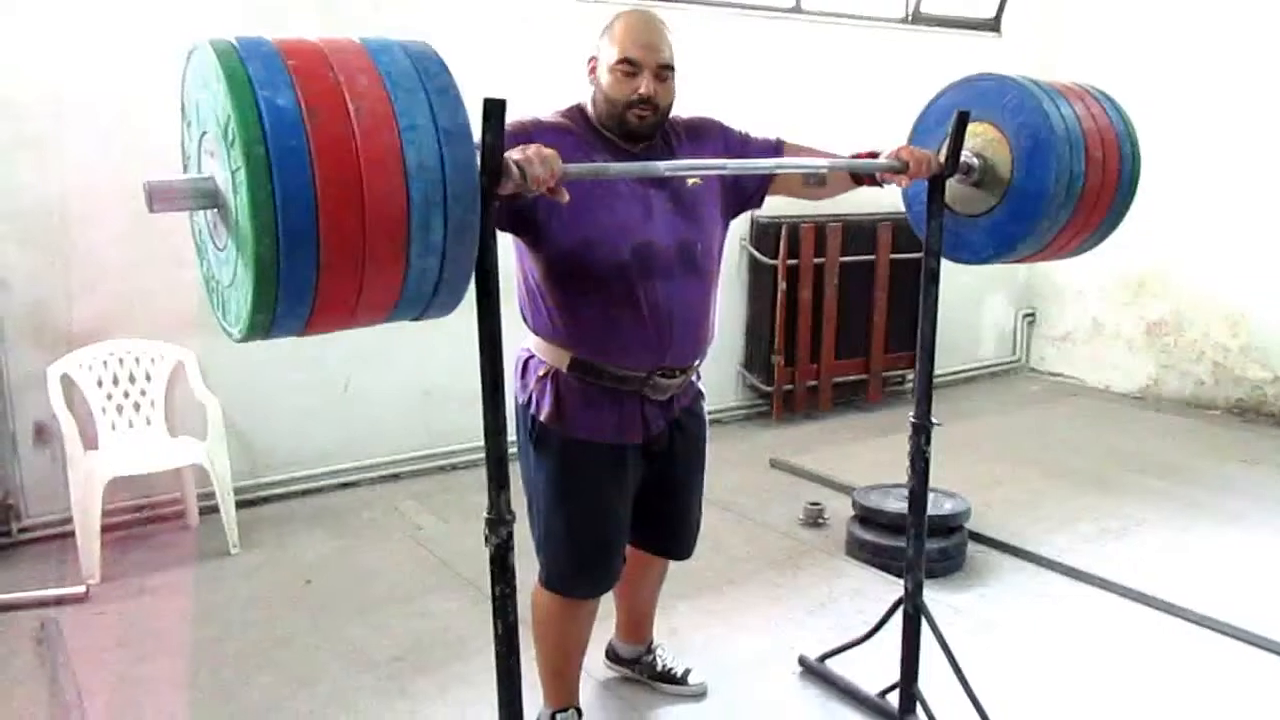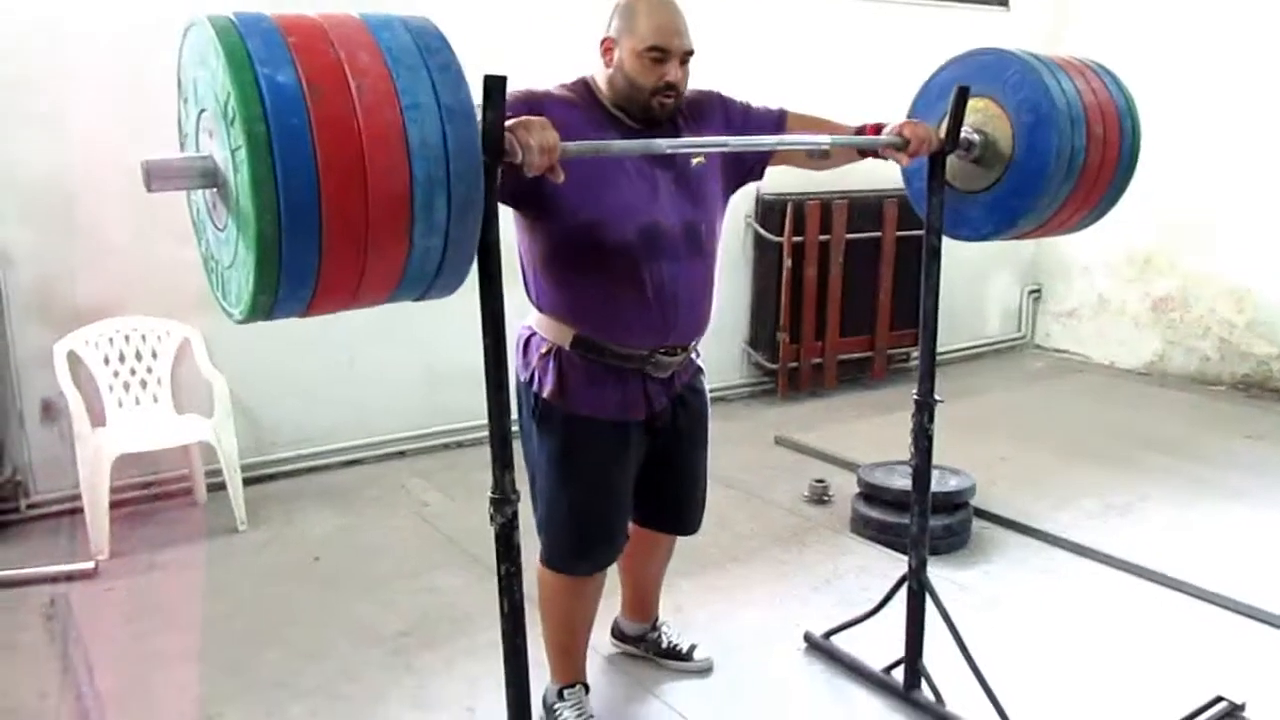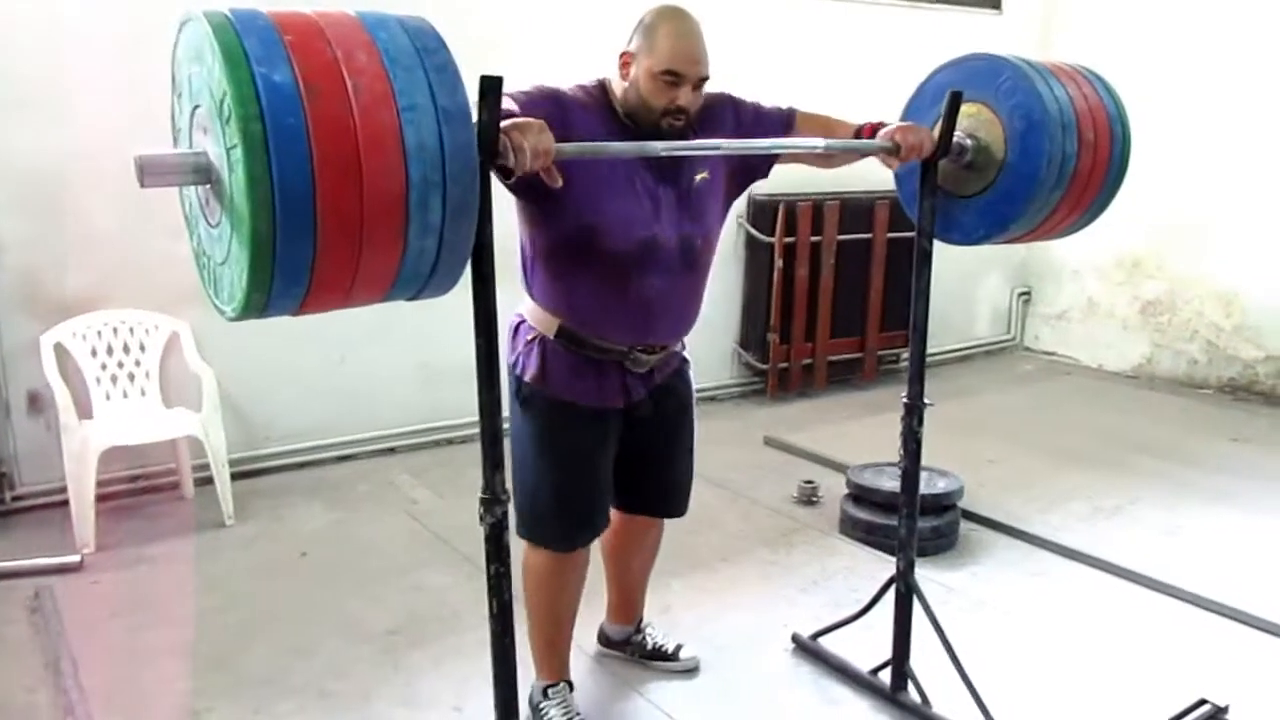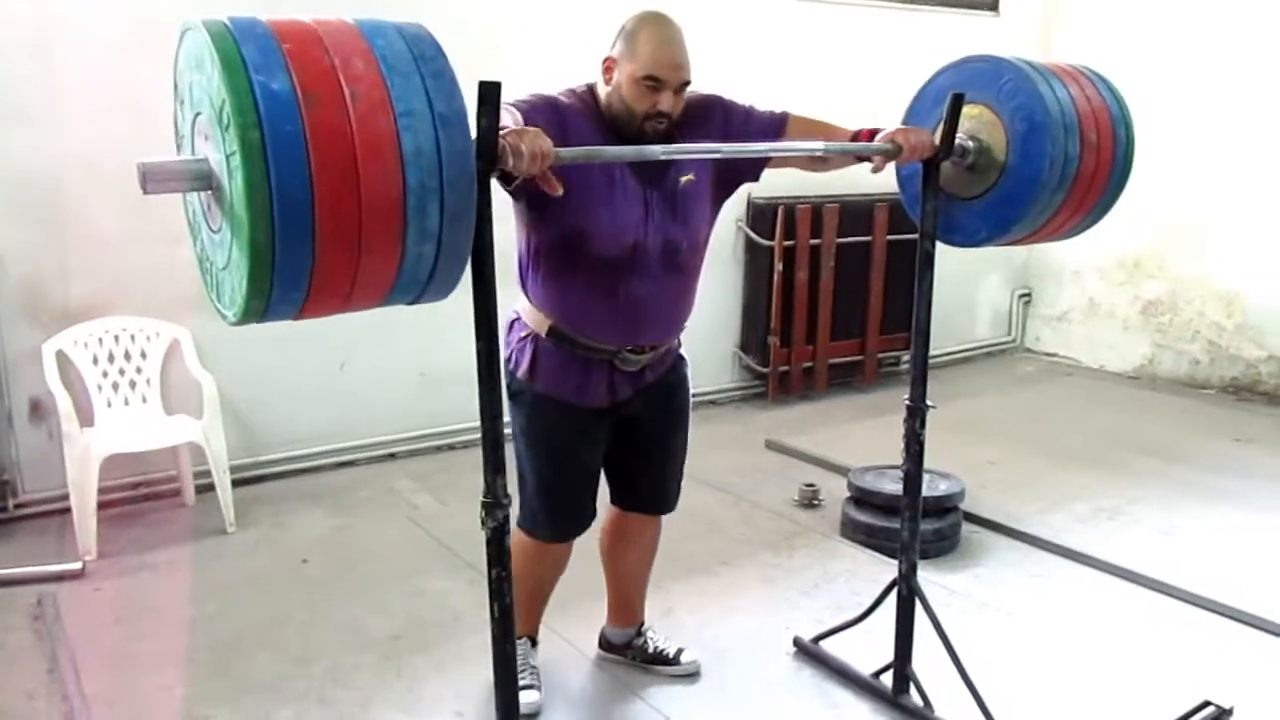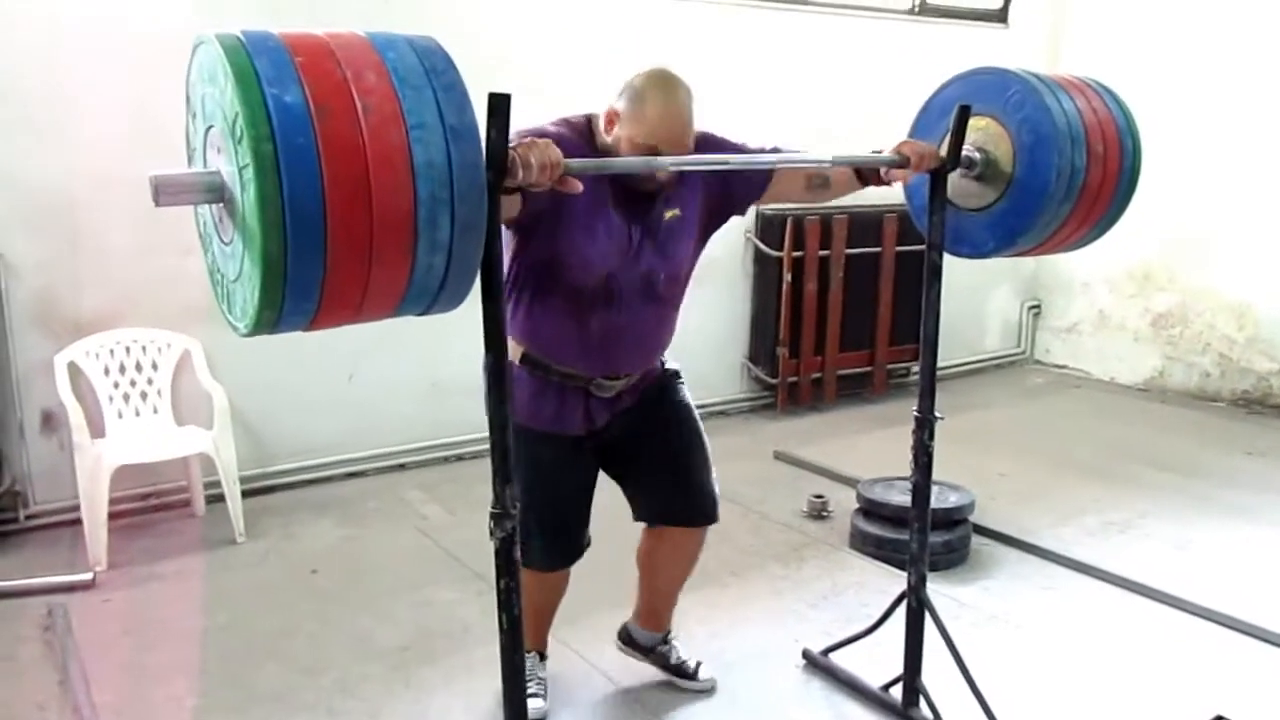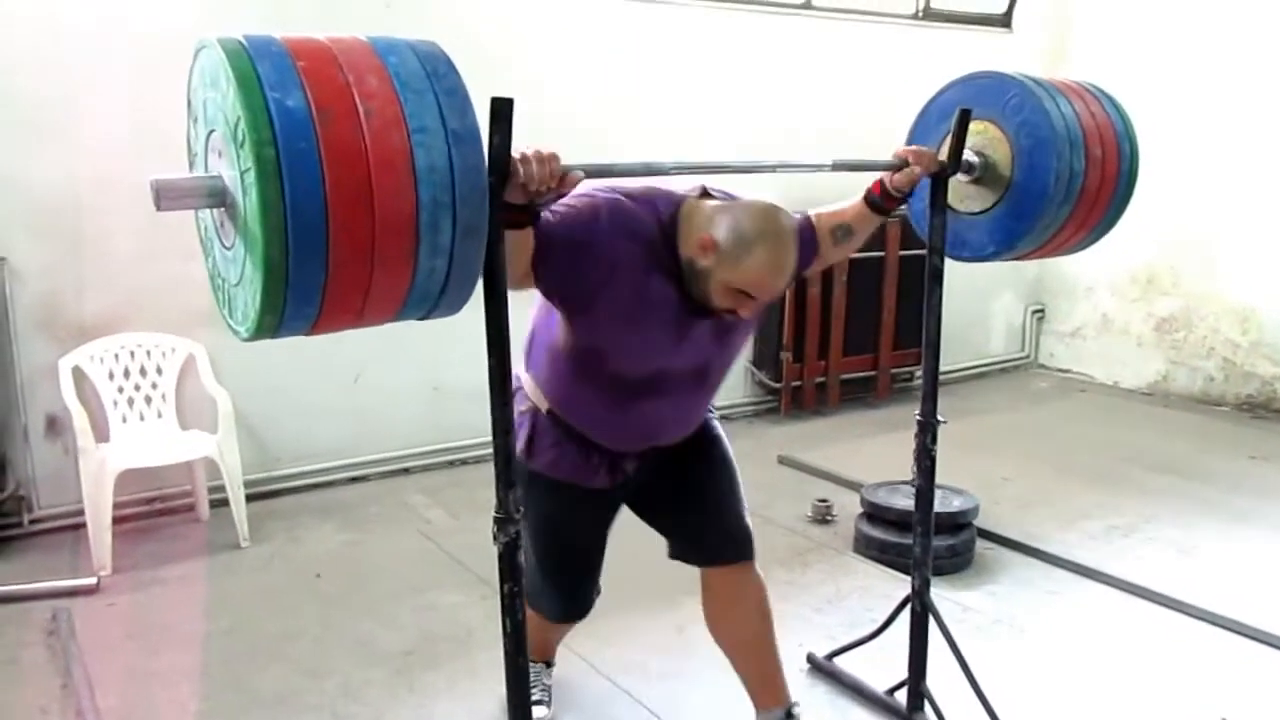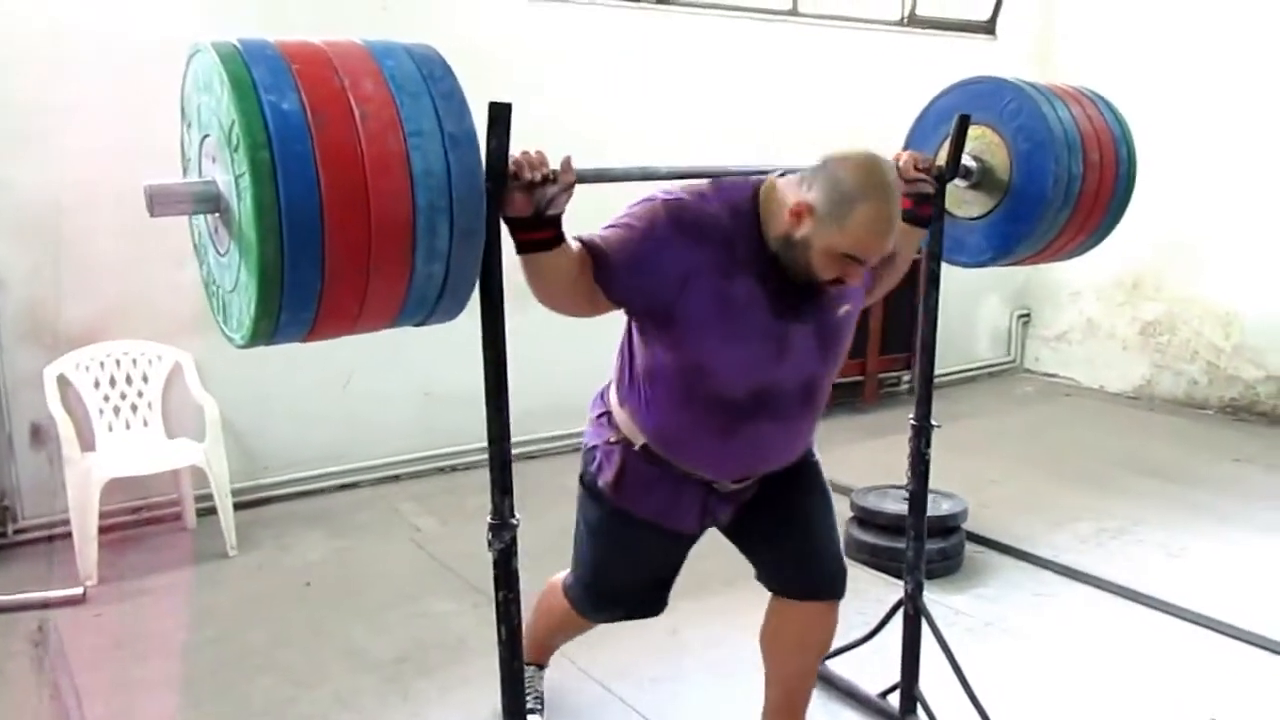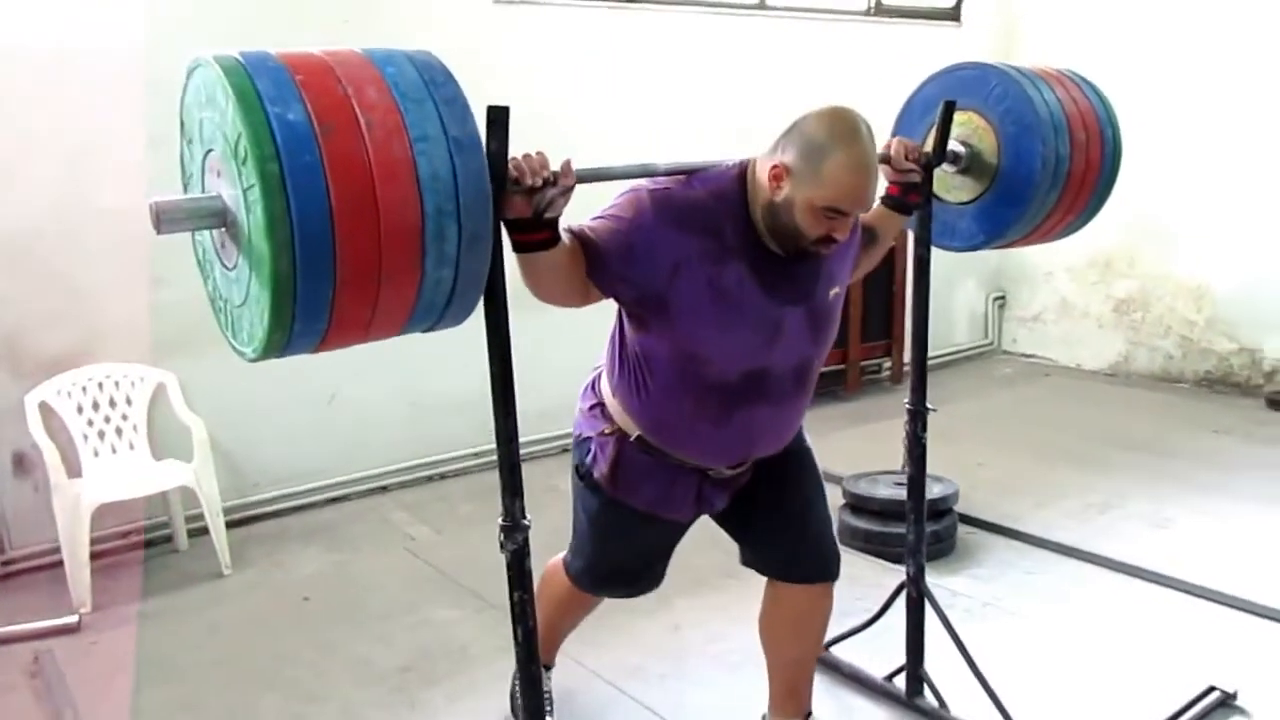
dt=0.3s
person 1, frame 1
left shoulder: (706, 146)
right shoulder: (544, 147)
left elbow: (800, 170)
left wrist: (875, 167)
right wrist: (507, 172)
left hip: (676, 400)
right hip: (579, 407)
left knee: (657, 543)
right knee: (576, 571)
left ankle: (633, 648)
person 1, frame 2
left shoulder: (710, 120)
right shoulder: (548, 120)
left elbow: (803, 139)
left wrist: (878, 133)
right wrist: (504, 141)
left hip: (674, 375)
right hip: (580, 381)
left knee: (663, 518)
right knee: (580, 546)
left ankle: (639, 626)
person 1, frame 3
left shoulder: (721, 126)
right shoulder: (561, 118)
left elbow: (810, 134)
left wrist: (877, 134)
right wrist: (506, 135)
left hip: (660, 367)
right hip: (566, 370)
left knee: (648, 506)
right knee: (563, 529)
left ankle: (625, 627)
person 1, frame 4
left shoulder: (709, 126)
right shoulder: (554, 122)
left elbow: (798, 138)
right elbow: (495, 137)
left wrist: (872, 142)
right wrist: (507, 145)
left hip: (655, 365)
right hip: (559, 365)
left knee: (643, 505)
right knee: (551, 519)
left ankle: (625, 631)
right ankle: (520, 644)
person 1, frame 5
left shoulder: (700, 165)
right shoulder: (549, 157)
left elbow: (796, 176)
left wrist: (877, 167)
right wrist: (510, 173)
left hip: (642, 384)
right hip: (544, 391)
left knee: (688, 512)
right knee: (546, 546)
left ankle: (649, 632)
right ankle: (528, 658)
person 1, frame 6
left shoulder: (766, 240)
right shoulder: (611, 230)
left elbow: (830, 235)
right elbow: (513, 267)
left wrist: (887, 194)
right wrist: (517, 208)
left hip: (678, 433)
right hip: (567, 437)
left knee: (730, 559)
right knee: (561, 594)
right ankle: (534, 664)
person 1, frame 7
left shoulder: (844, 251)
right shoulder: (681, 230)
right elbow: (574, 289)
left wrist: (915, 209)
right wrist: (533, 224)
right hip: (648, 464)
left knee: (816, 586)
right knee: (598, 597)
right ankle: (527, 664)
person 1, frame 8
left shoulder: (828, 224)
right shoulder: (670, 217)
right elbow: (569, 281)
left wrist: (901, 198)
right wrist: (531, 224)
right hip: (643, 453)
left knee: (810, 570)
right knee: (595, 574)
right ankle: (532, 667)
